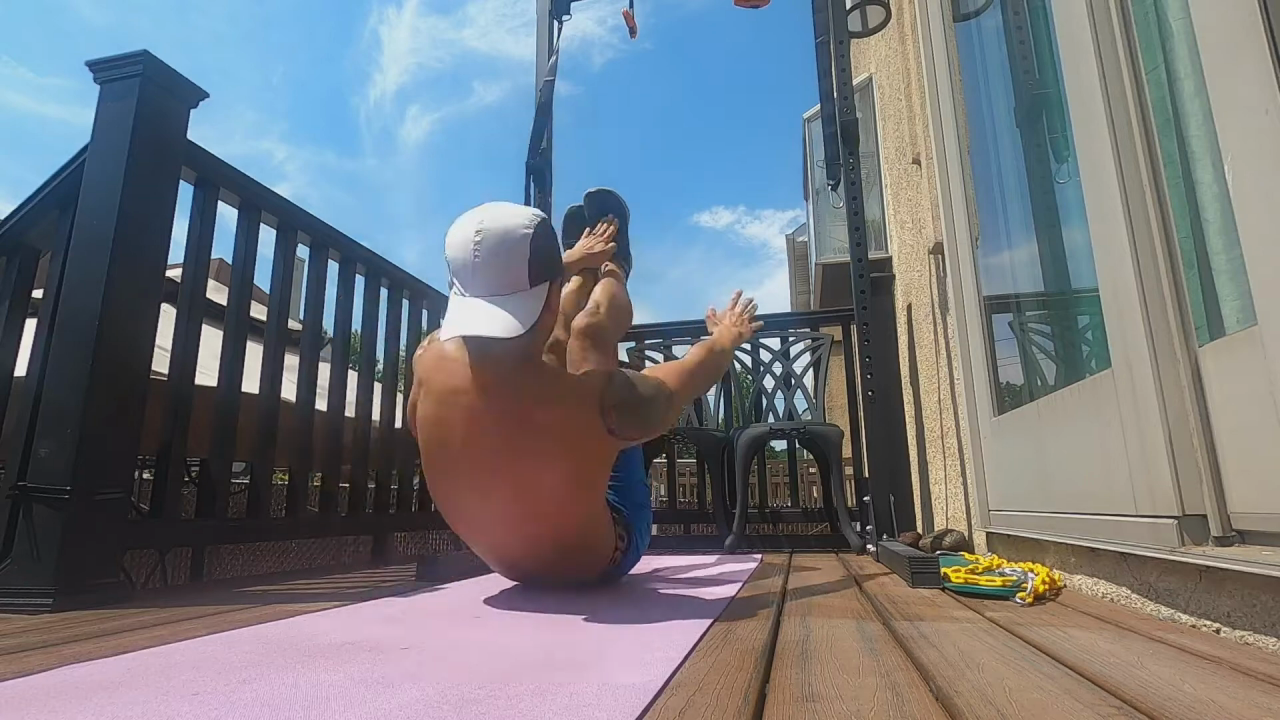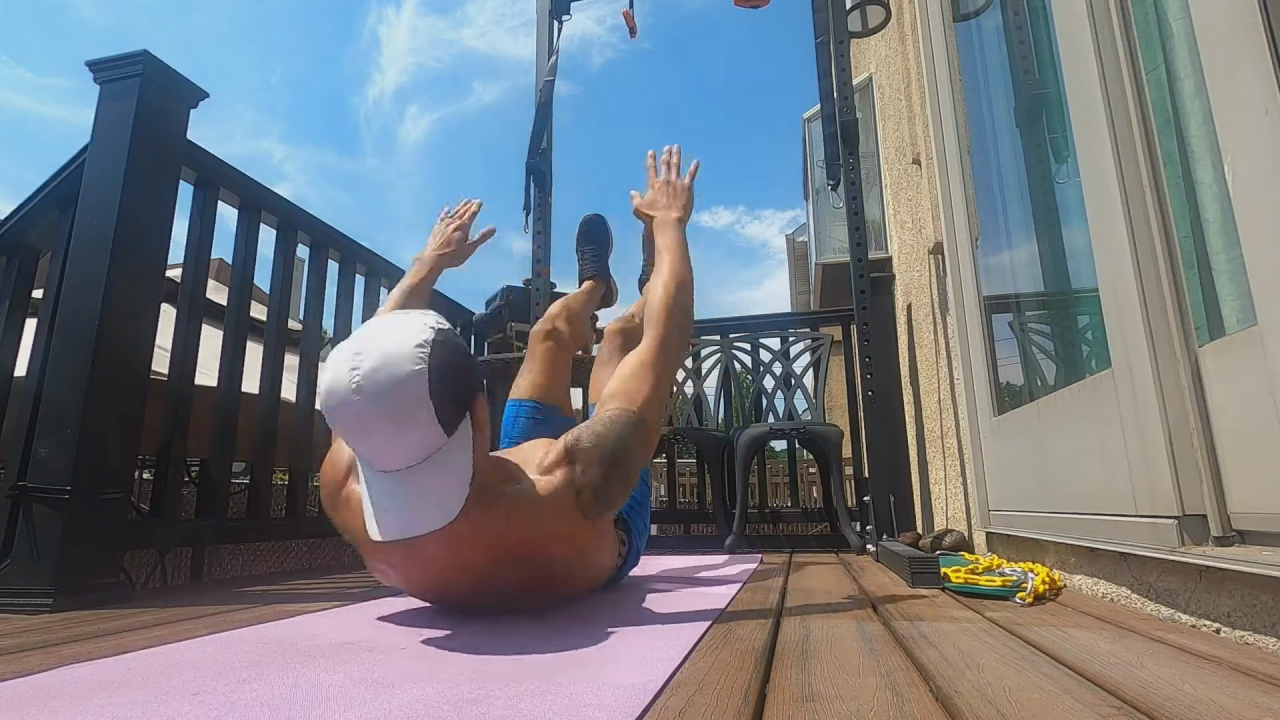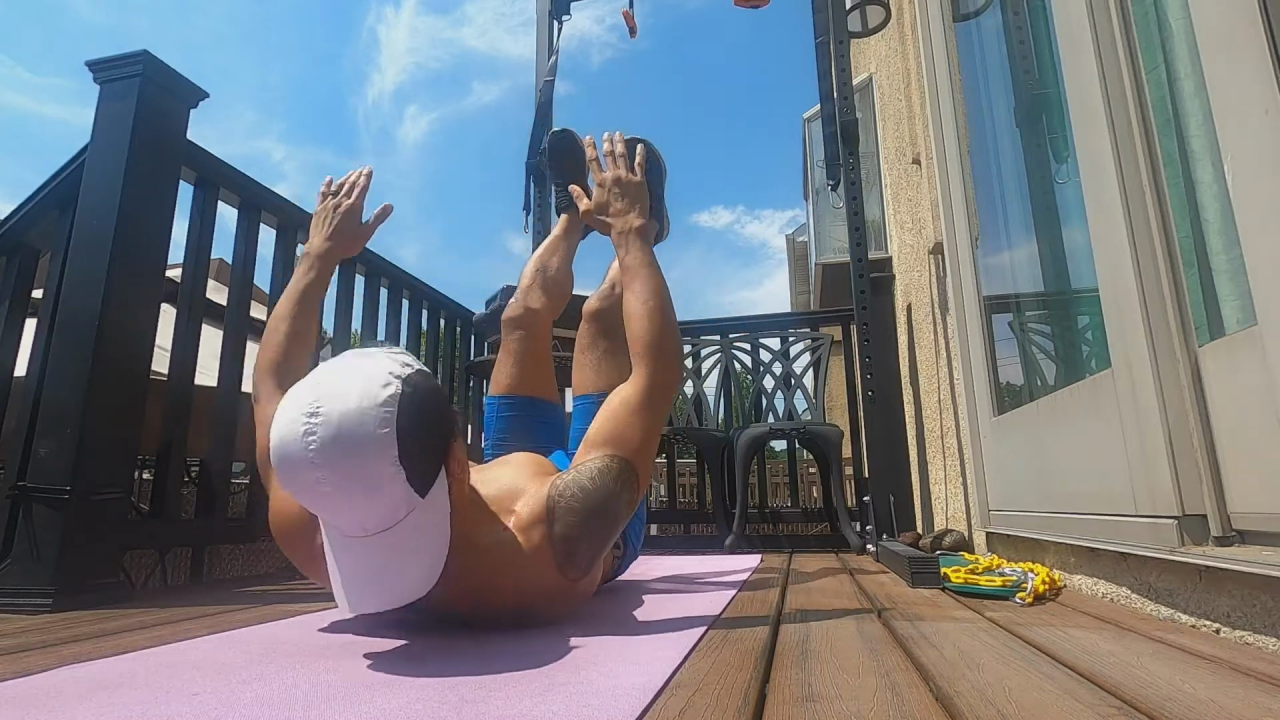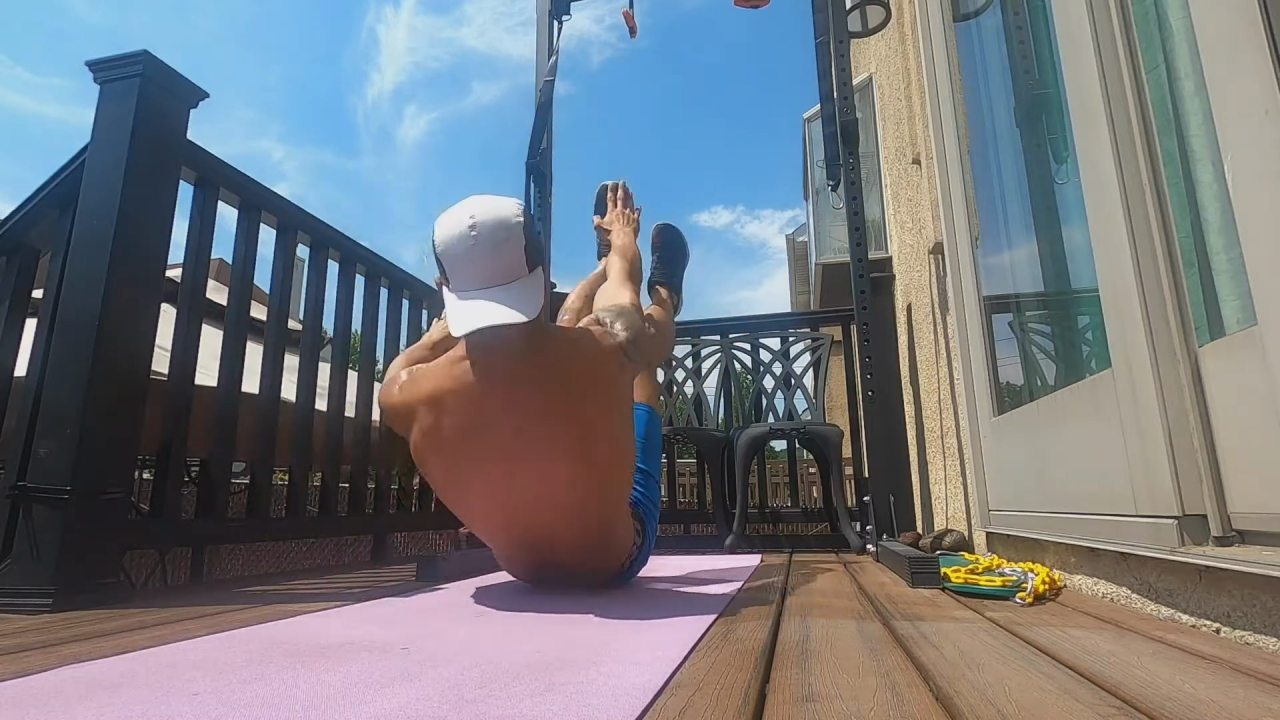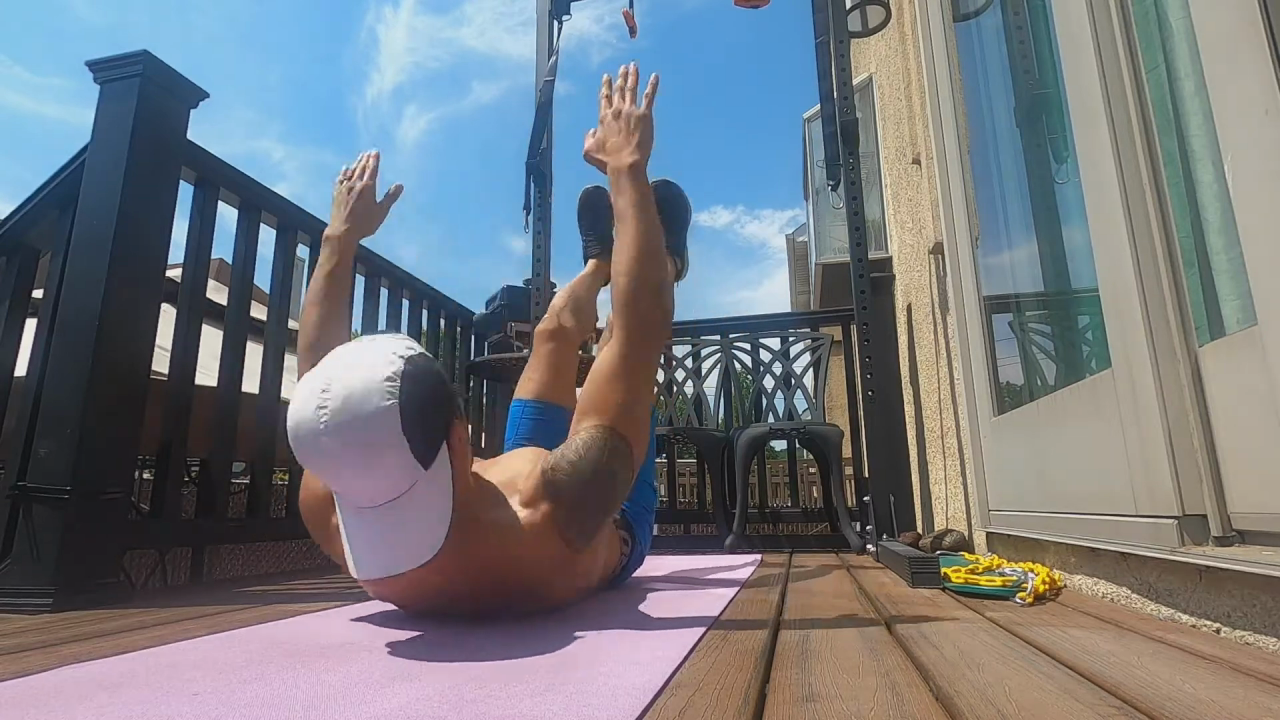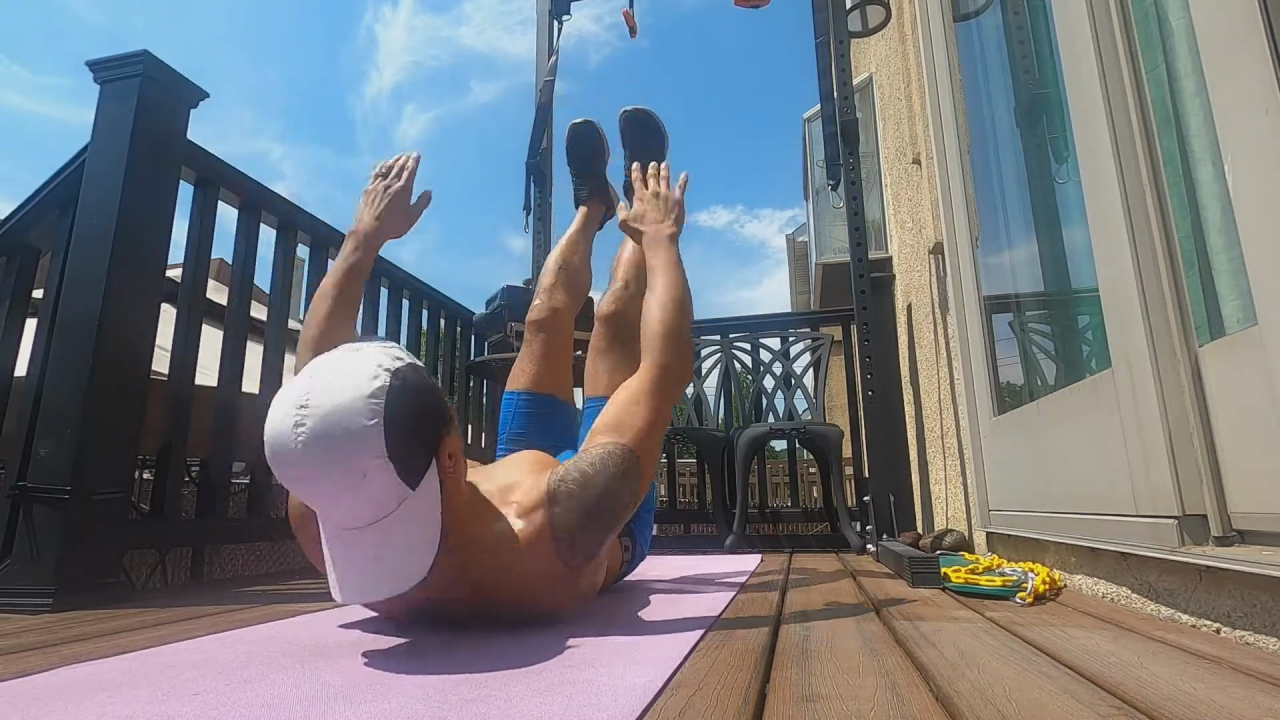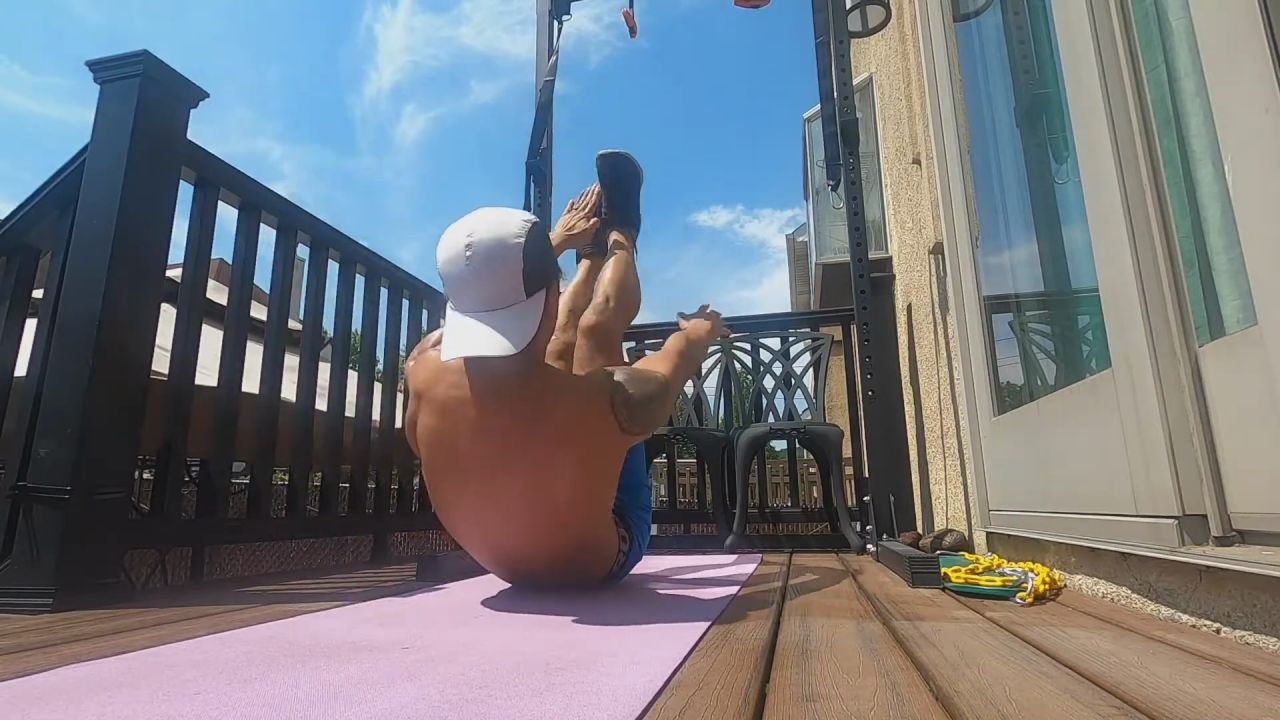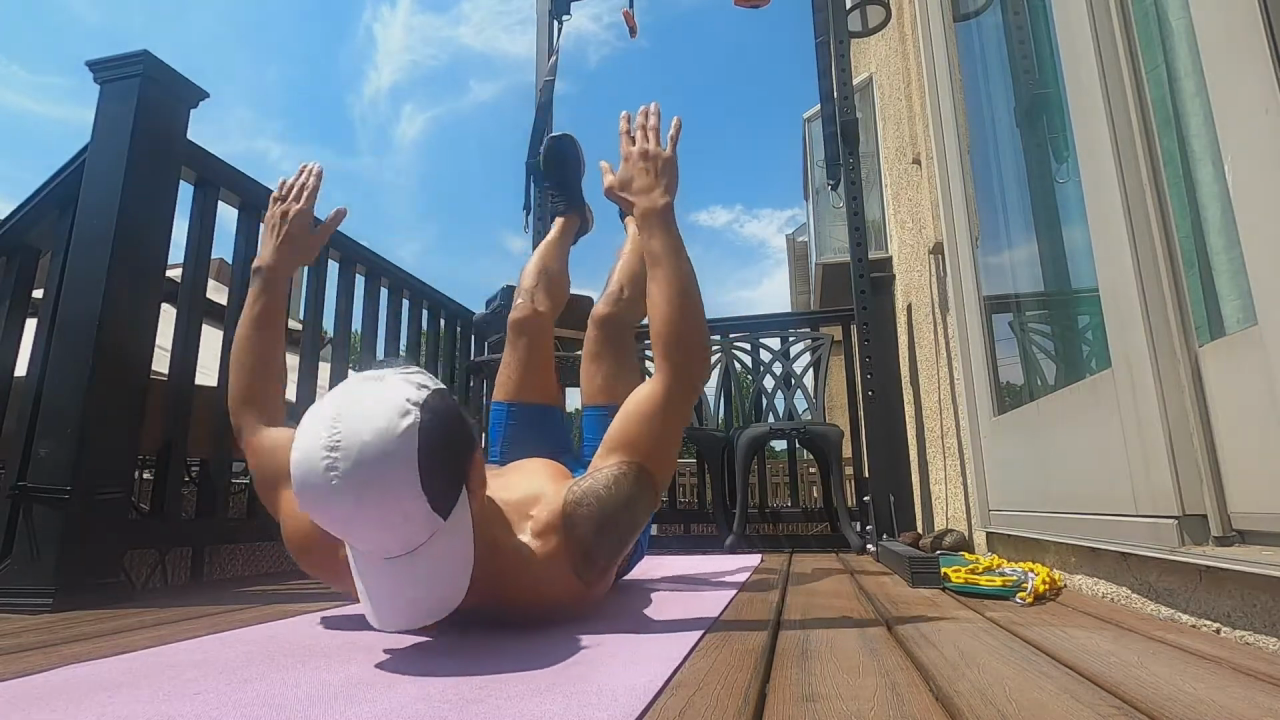
dt=0.5s
person 1, frame 1
left shoulder: (430, 362)
right shoulder: (596, 396)
left elbow: (494, 290)
right elbow: (696, 372)
left wrist: (569, 264)
right wrist: (728, 335)
right hip: (598, 560)
left knee: (556, 341)
right knee: (590, 328)
left ankle: (587, 279)
right ankle: (612, 273)
person 1, frame 2
left shoulder: (349, 499)
right shoulder: (569, 495)
left elbow: (379, 356)
right elbow: (666, 345)
left wrist: (426, 264)
right wrist: (670, 222)
right hip: (600, 552)
left knee: (551, 332)
right knee: (623, 335)
left ankle: (594, 286)
right ankle: (652, 275)
person 1, frame 3
left shoulder: (308, 535)
right shoulder: (552, 546)
left elbow: (272, 386)
right elbow: (660, 371)
left wrist: (316, 259)
right wrist: (633, 230)
right hip: (591, 544)
left knee: (524, 317)
right knee: (603, 316)
left ankle: (573, 221)
right ankle: (643, 222)
person 1, frame 4
left shoulder: (409, 393)
right shoulder: (604, 347)
right elbow: (626, 280)
left wrist: (445, 324)
right wrist: (623, 239)
left hip: (521, 564)
right hip: (610, 562)
left ankle: (603, 260)
right ankle: (665, 300)
person 1, frame 5
left shoulder: (332, 522)
right shoulder: (553, 527)
left elbow: (316, 359)
right elbow: (639, 335)
left wrist: (339, 240)
right wrist: (629, 170)
right hip: (612, 540)
left knee: (556, 329)
right knee: (624, 331)
left ankle: (601, 261)
right ankle: (664, 260)
person 1, frame 6
left shoulder: (321, 529)
right shoulder: (555, 535)
left elbow: (316, 359)
right elbow: (669, 365)
left wrist: (364, 239)
right wrist: (662, 236)
right hip: (610, 547)
left knee: (546, 317)
right knee: (616, 315)
left ankle: (593, 207)
right ankle: (640, 222)
person 1, frame 7
left shoulder: (428, 366)
right shoulder: (607, 399)
left elbow: (486, 292)
right elbow: (677, 354)
left wrist: (552, 243)
right wrist: (702, 332)
right hip: (599, 563)
left knee: (567, 340)
right knee: (594, 328)
left ankle: (595, 256)
right ankle: (618, 241)
person 1, frame 8
left shoulder: (323, 543)
right shoulder: (575, 545)
left elbow: (250, 413)
right elbow: (684, 372)
left wrist: (271, 266)
right wrist: (654, 211)
left knee: (529, 316)
right knee: (609, 320)
left ankle: (568, 219)
right ankle: (636, 220)
